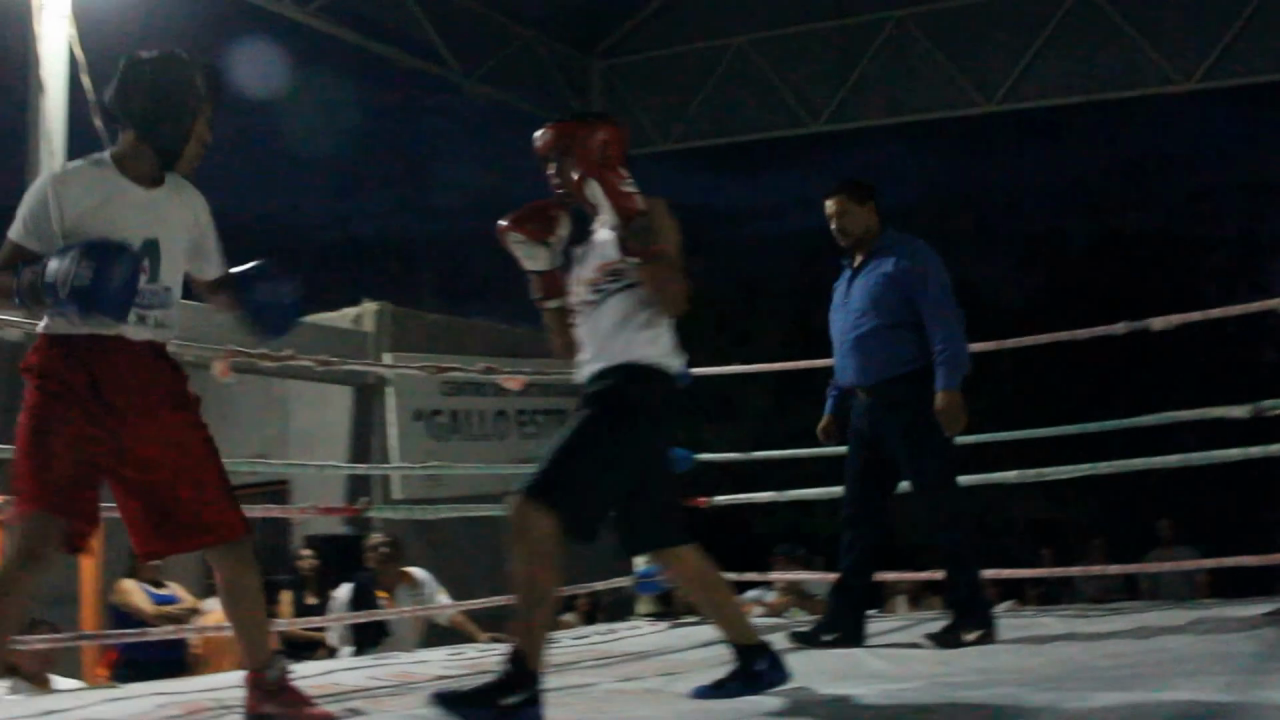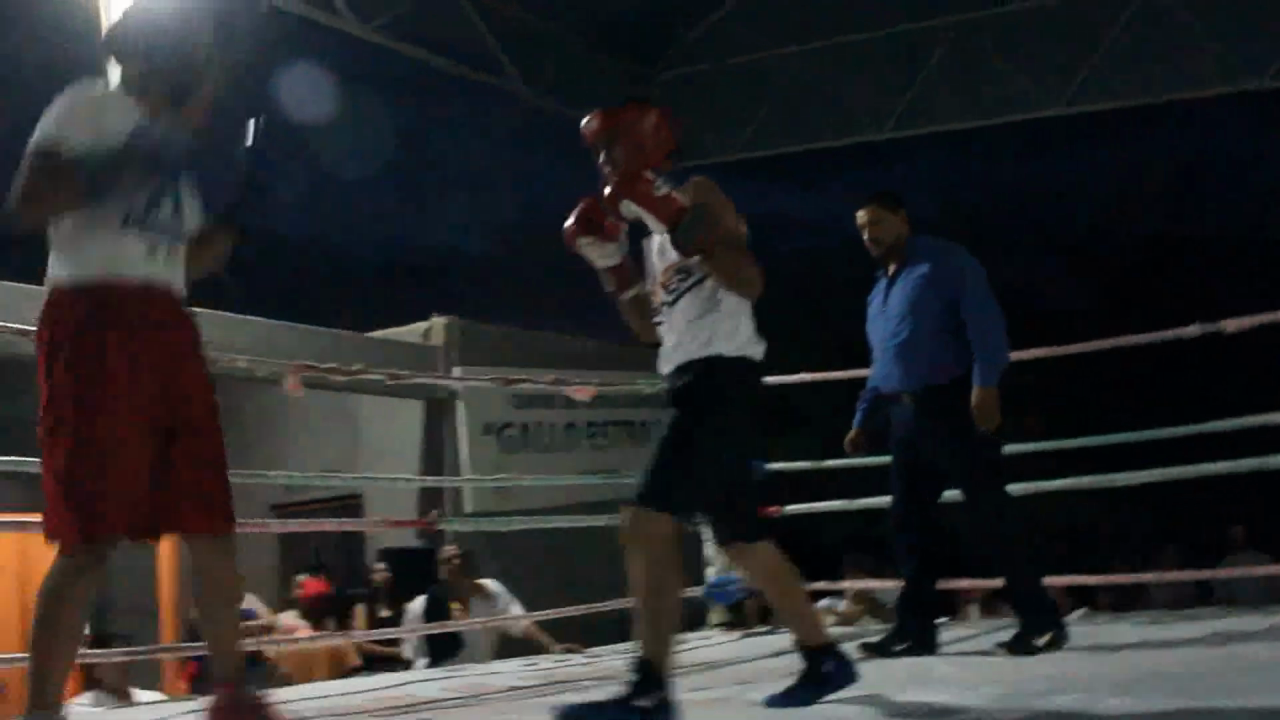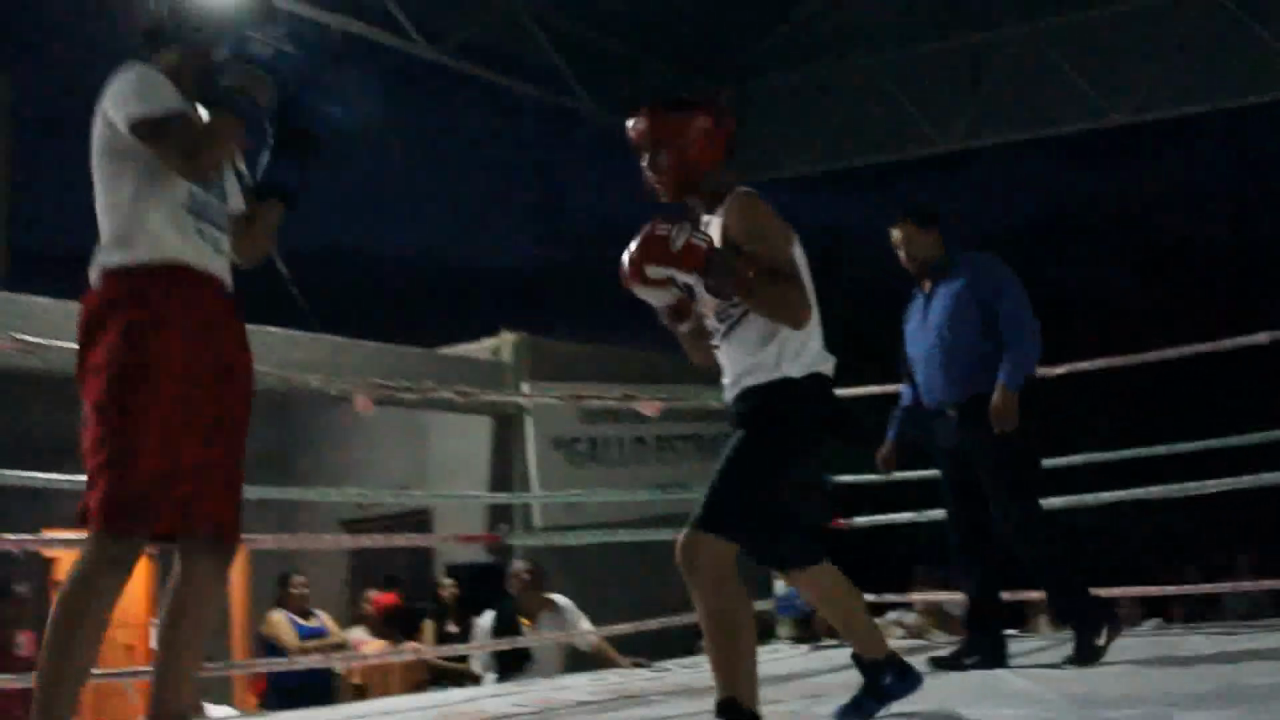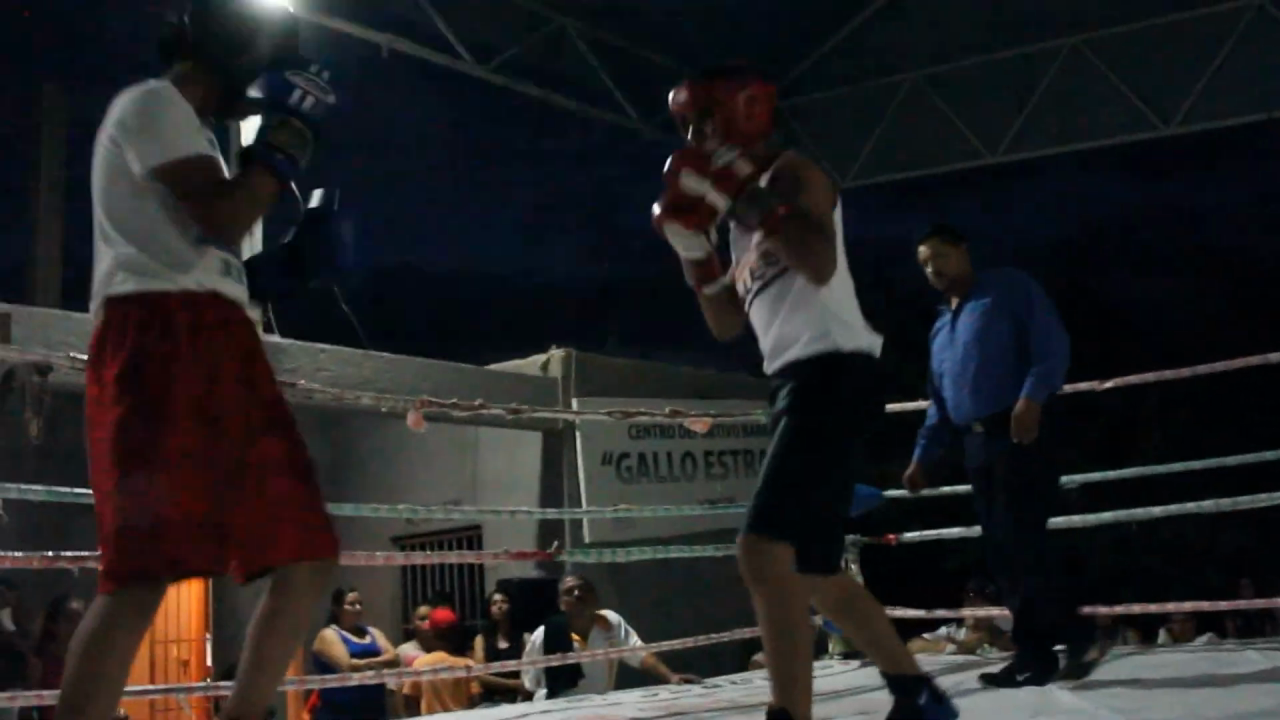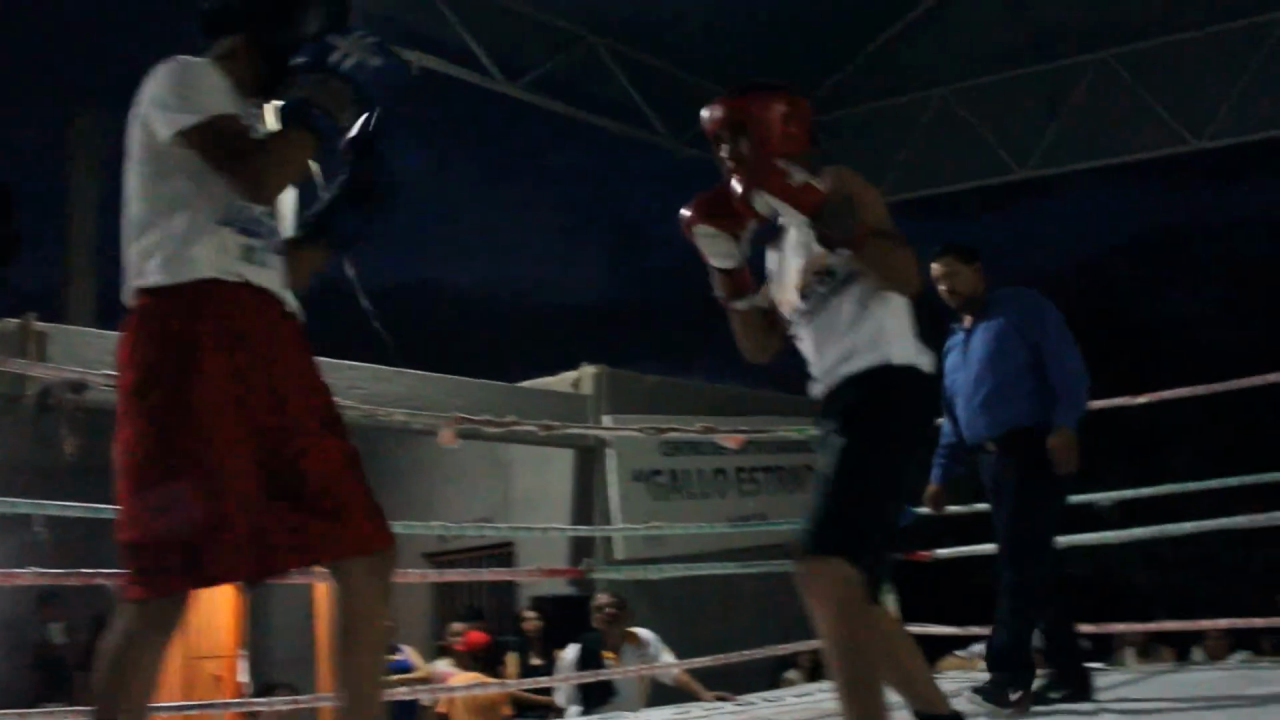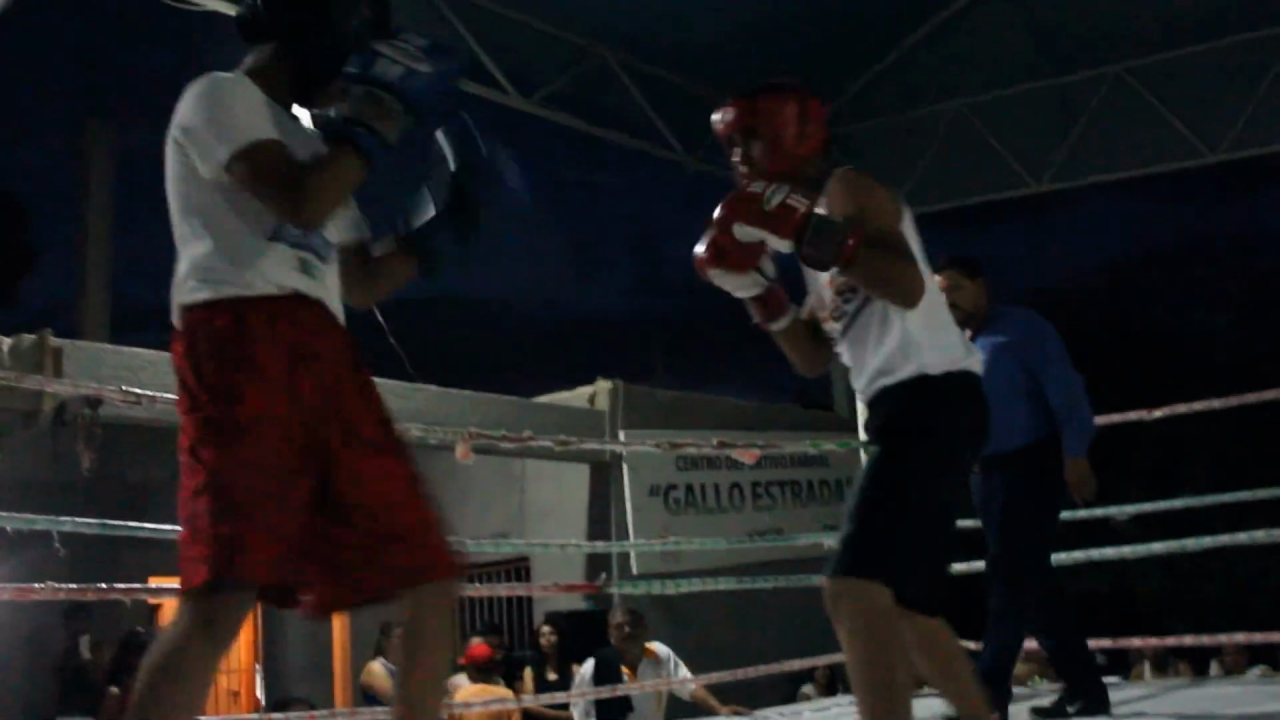
dt=0.2s
person 1, frame 1
left shoulder: (188, 204)
right shoulder: (63, 187)
left elbow: (213, 287)
left wrist: (252, 291)
left hip: (148, 377)
right hip: (69, 369)
left knee: (227, 537)
person 1, frame 2
left shoulder: (168, 150)
right shoulder: (87, 107)
right wrist: (134, 162)
left hip: (166, 334)
right hip: (91, 325)
left knee: (211, 525)
right knee: (89, 544)
person 1, frame 3
left shoulder: (203, 138)
right shoulder: (137, 87)
left elbow: (249, 245)
right elbow: (190, 159)
left wrist: (282, 164)
right wrist: (242, 94)
left hip: (207, 323)
right hip: (145, 308)
left knee: (211, 545)
right knee: (126, 529)
person 1, frame 4
left shoulder: (187, 131)
right shoulder: (151, 105)
right elbow: (222, 224)
right wrist: (292, 129)
left hip: (219, 347)
right hip: (160, 338)
left knee: (308, 560)
right knee: (142, 572)
person 1, frame 5
left shoulder: (245, 118)
right shoulder: (184, 78)
right elbow: (259, 178)
left wrist: (340, 217)
right wrist: (334, 93)
left hip: (269, 343)
right hip: (191, 331)
left knee: (366, 553)
right knee: (170, 577)
person 1, frame 6
left shoulder: (305, 148)
right shoulder: (218, 97)
left elbow: (361, 283)
right elbow: (303, 205)
right wrist: (379, 106)
left hip: (326, 363)
right hip: (243, 349)
left knee: (428, 582)
right knee: (225, 592)
person 2, frame 1
left shoulder: (646, 218)
right shoulder: (591, 242)
left elbow: (672, 302)
right elbow: (568, 345)
left wrist: (629, 219)
right wrist: (542, 269)
left hip: (636, 390)
right hip: (617, 395)
left knee: (533, 516)
right knee: (668, 547)
right ankle: (756, 657)
person 2, frame 2
left shoulder: (698, 198)
right shoulder: (657, 236)
left elbow: (749, 283)
right elbow: (652, 329)
left wrist: (676, 220)
right wrist: (612, 264)
left hip: (719, 381)
right hip: (700, 386)
left knee: (647, 521)
right knee: (746, 542)
right ankle: (825, 659)
person 2, frame 3
left shoulder: (742, 211)
right shoulder: (710, 229)
left elbow: (796, 310)
right elbow: (709, 353)
left wrist: (705, 267)
right wrist: (671, 299)
left hip: (787, 401)
right hip: (768, 406)
left knee: (702, 549)
right knee: (800, 562)
right ankle: (884, 668)
person 2, frame 4
left shoulder: (792, 172)
right shoulder: (744, 217)
left elbow: (819, 267)
right elbow: (726, 328)
left wrist: (742, 191)
right wrist: (695, 254)
left hip: (832, 378)
right hip: (803, 384)
left knee: (764, 552)
right knee: (810, 568)
person 2, frame 5
left shoulder: (838, 188)
right shoulder: (781, 241)
left elbow: (904, 277)
right elbow: (757, 349)
left wrist: (817, 211)
right wrist: (727, 263)
left hip: (885, 393)
right hip: (851, 408)
left knee: (826, 573)
right knee: (844, 589)
person 2, frame 6
left shoulder: (848, 191)
right shoulder: (813, 235)
left elbow: (909, 288)
right elbow: (813, 361)
left wrist: (808, 233)
right wrist: (755, 288)
left hip: (932, 403)
right hip: (907, 412)
left knee: (854, 592)
right knee: (901, 606)
person 3, frame 1
left shoulder: (910, 257)
right shoulder: (846, 278)
left elbow: (944, 324)
left wrist: (949, 387)
right wrist: (833, 407)
left hip: (909, 400)
right hip: (862, 409)
left knee: (941, 507)
right knee: (858, 514)
left ankle: (973, 615)
right ankle: (844, 619)
person 3, frame 2
left shoulder: (945, 262)
right shoulder: (878, 291)
left elbow: (984, 324)
left wrist: (985, 385)
right wrist: (863, 419)
left hip: (951, 406)
right hip: (902, 416)
left knee: (989, 513)
right knee: (909, 522)
left ankle: (1040, 619)
right ankle: (913, 627)
person 3, frame 3
left shoulder: (981, 273)
right shoulder: (915, 308)
left elbow: (1021, 330)
right elbow: (912, 382)
left wrist: (1008, 386)
right wrist: (894, 436)
left hip: (994, 418)
right hip: (946, 429)
left knee: (1019, 523)
right knee: (968, 535)
left ankle: (1091, 618)
right ankle: (984, 639)
person 3, frame 4
left shoulder: (1010, 288)
right shoulder: (941, 326)
left elbow: (1052, 343)
right elbow: (940, 401)
left wrist: (1033, 398)
right wrist: (921, 456)
left hip: (1019, 433)
right hip: (977, 443)
left knee: (1018, 537)
right knee: (1000, 549)
left ankle: (1074, 635)
right ankle: (1035, 655)
person 3, frame 5
left shoulder: (1023, 307)
right shoulder: (954, 344)
left elbow: (1068, 367)
right elbow: (953, 419)
left wrist: (1065, 427)
right wrist: (940, 475)
left hip: (1037, 452)
right hip: (992, 461)
left knee: (1021, 558)
right knee: (1026, 561)
left ankle: (1010, 672)
right ankle: (1068, 673)
person 3, frame 6
left shoulder: (1021, 329)
left elbow: (1065, 391)
left wrist: (1075, 454)
left hip: (1028, 469)
right hip: (987, 478)
left knee: (1010, 580)
right knee: (1031, 583)
